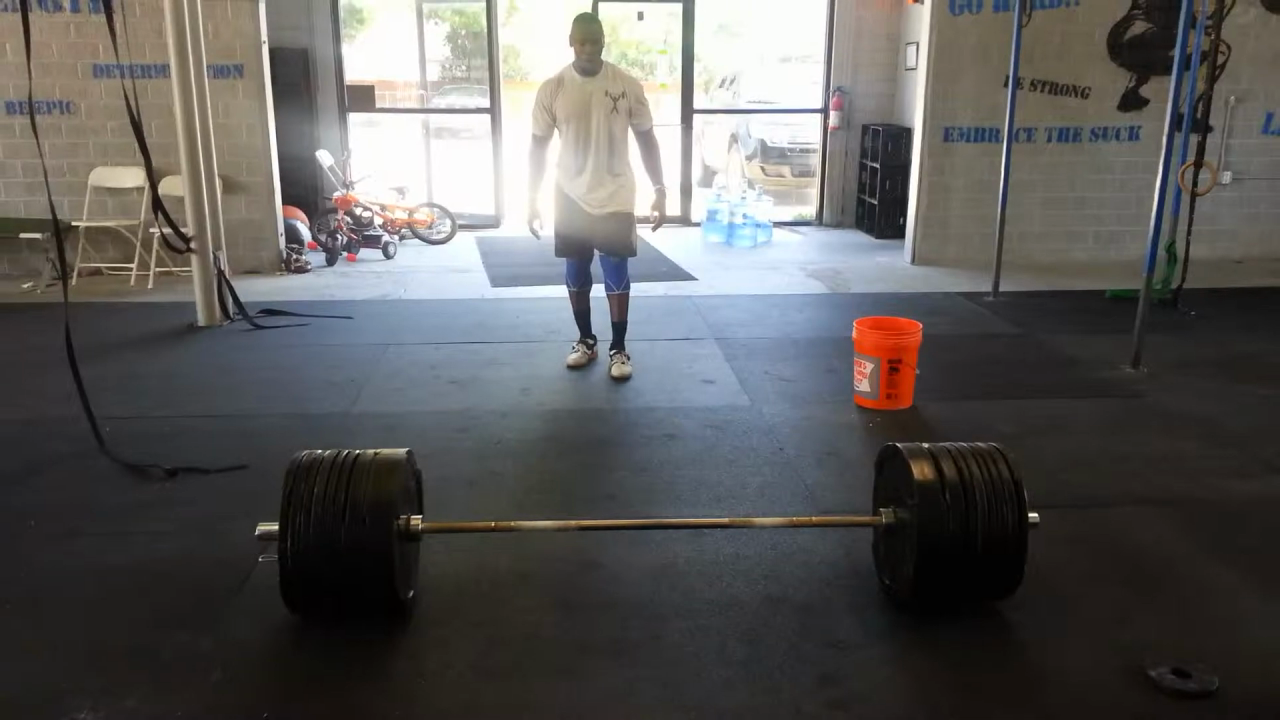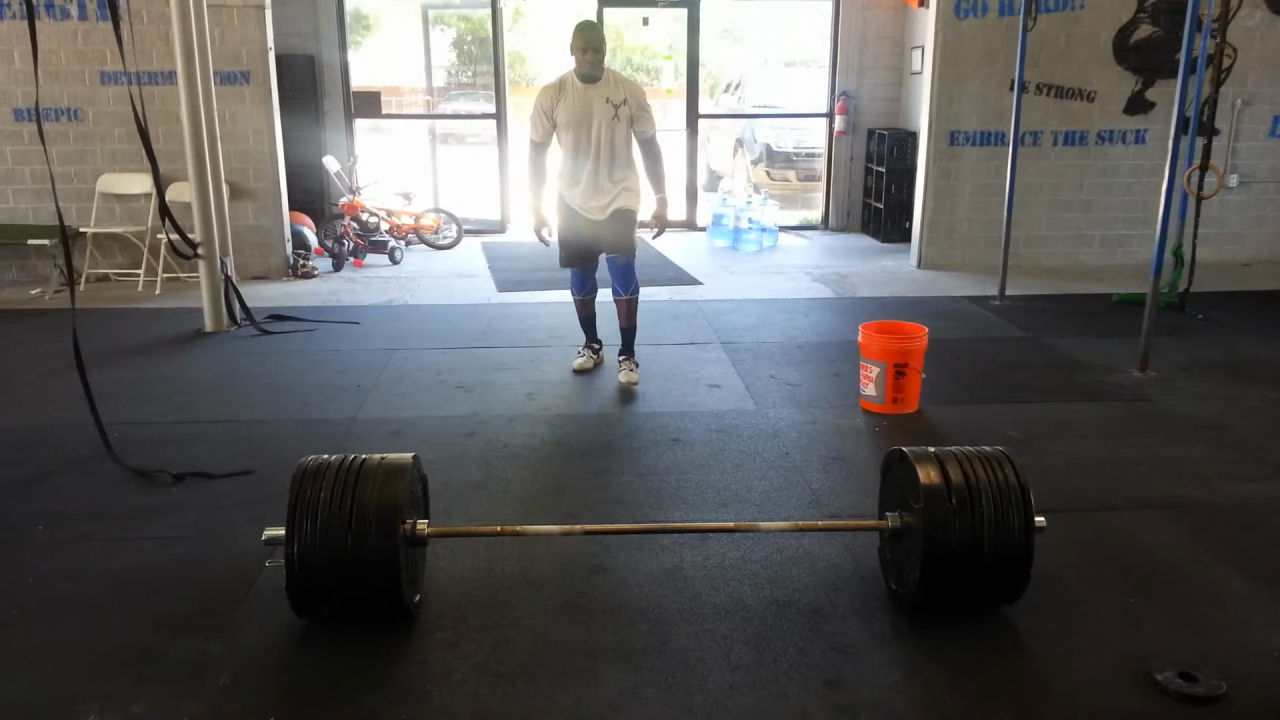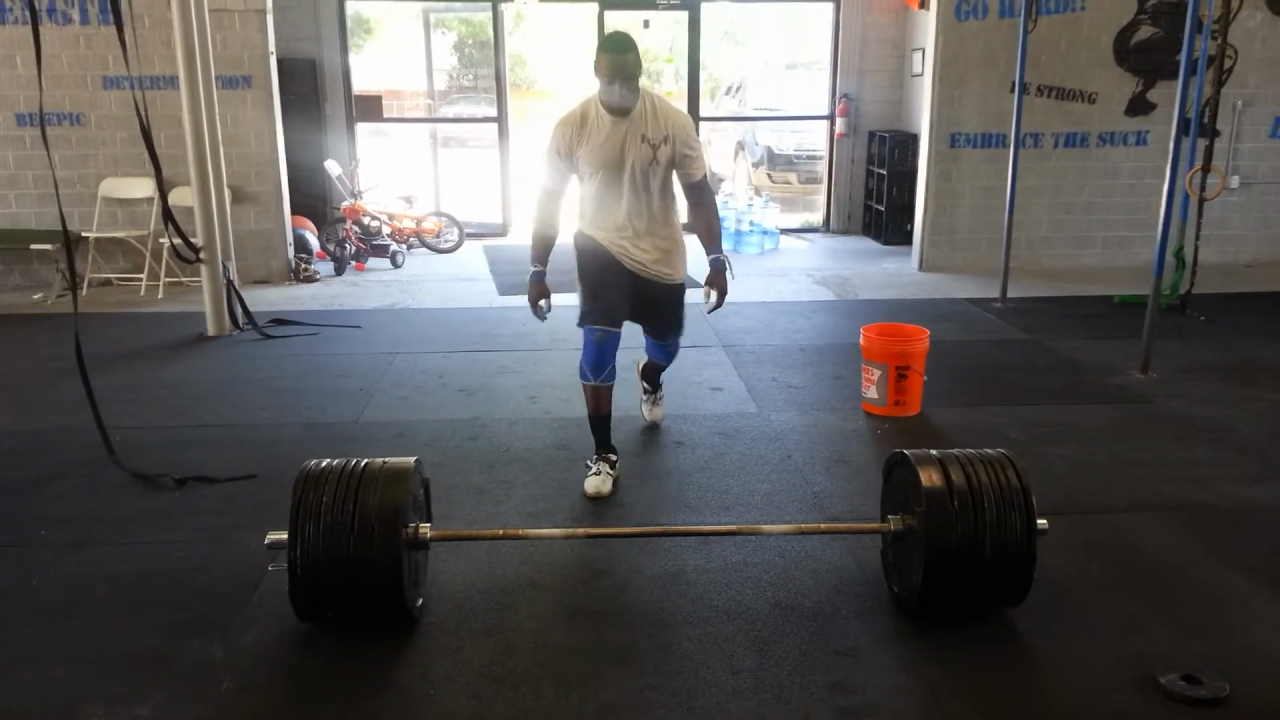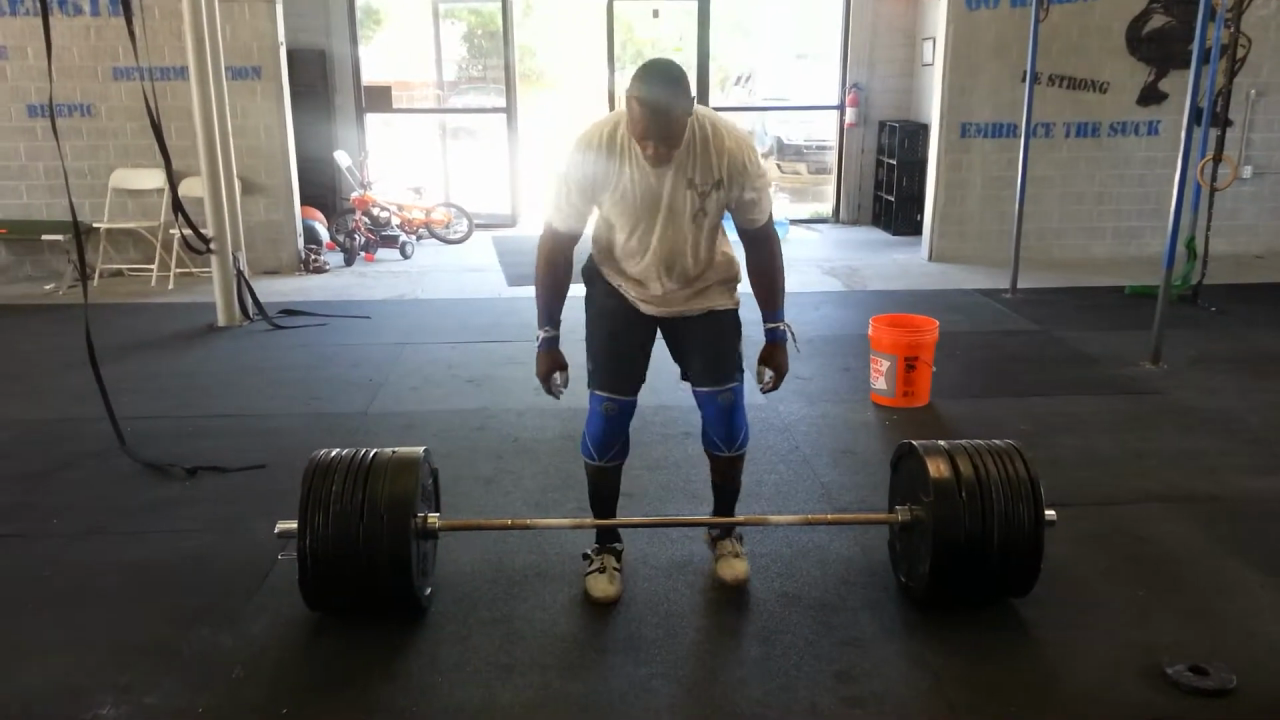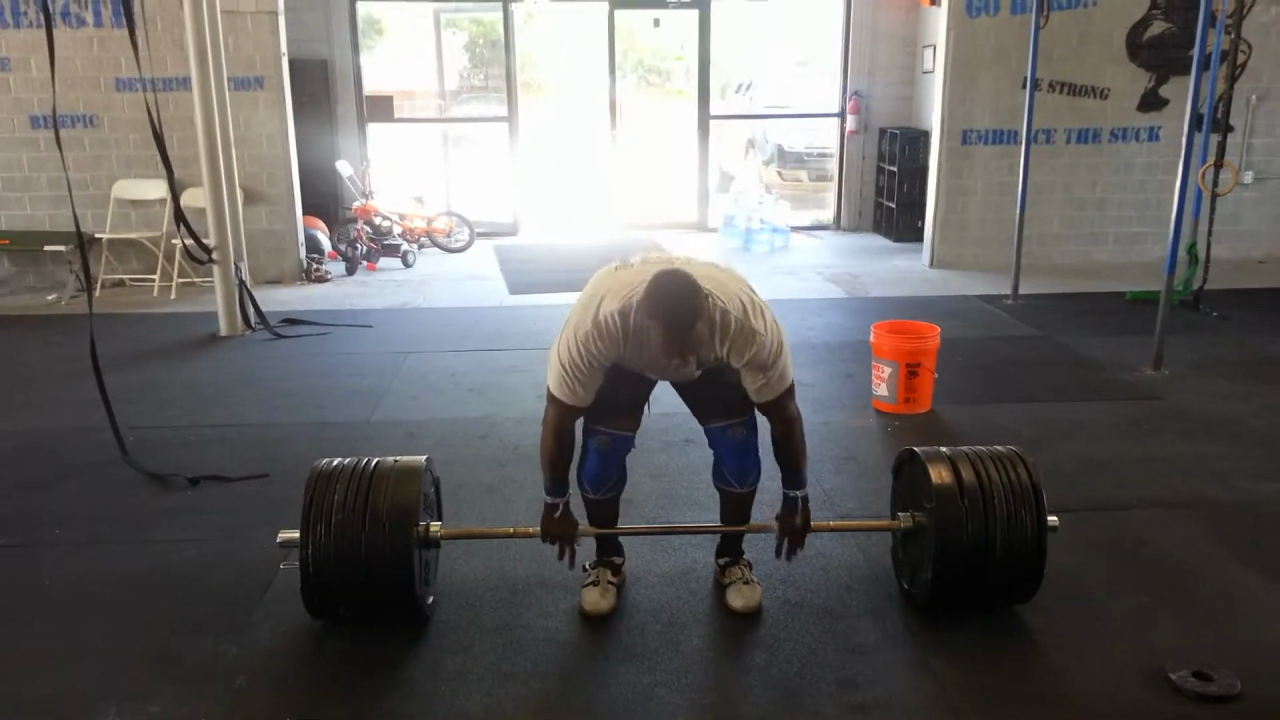
dt=1s
person 1, frame 1
left shoulder: (628, 85)
right shoulder: (552, 89)
left elbow: (646, 140)
right elbow: (539, 146)
left wrist: (659, 191)
right wrist: (532, 201)
left hip: (616, 197)
right hip: (570, 198)
left knee: (616, 272)
right knee: (576, 271)
left ankle: (619, 348)
right ankle: (586, 340)
person 1, frame 2
left shoulder: (630, 91)
right shoulder: (552, 94)
left elbow: (649, 147)
right elbow: (538, 152)
left wrist: (661, 200)
right wrist: (537, 207)
left hip: (619, 197)
right hip: (574, 201)
left knee: (622, 268)
right knee: (581, 276)
left ankle: (628, 355)
right ankle: (592, 345)
person 1, frame 3
left shoulder: (672, 121)
right shoulder: (573, 125)
left elbow: (699, 191)
right elbow: (550, 197)
left wrist: (716, 259)
right wrist: (537, 269)
left hip: (661, 249)
right hip: (600, 244)
left knee: (665, 343)
right knee: (600, 341)
left ankle: (649, 383)
right ankle: (604, 454)
person 1, frame 4
left shoulder: (731, 148)
right shoulder: (595, 147)
left elbow: (760, 239)
right elbow: (558, 242)
left wrist: (775, 332)
right wrist: (548, 337)
left hip: (705, 291)
right hip: (619, 289)
left knee: (724, 414)
right knee: (608, 416)
left ankle: (725, 532)
right ankle: (606, 545)
person 1, frame 5
left shoulder: (746, 320)
right shoulder: (596, 322)
left elbow: (783, 412)
right elbow: (559, 416)
left wrist: (795, 498)
right wrist: (555, 503)
left hip: (714, 358)
right hip: (623, 360)
left knee: (738, 447)
right knee: (601, 451)
left ankle: (731, 558)
right ankle: (607, 559)
